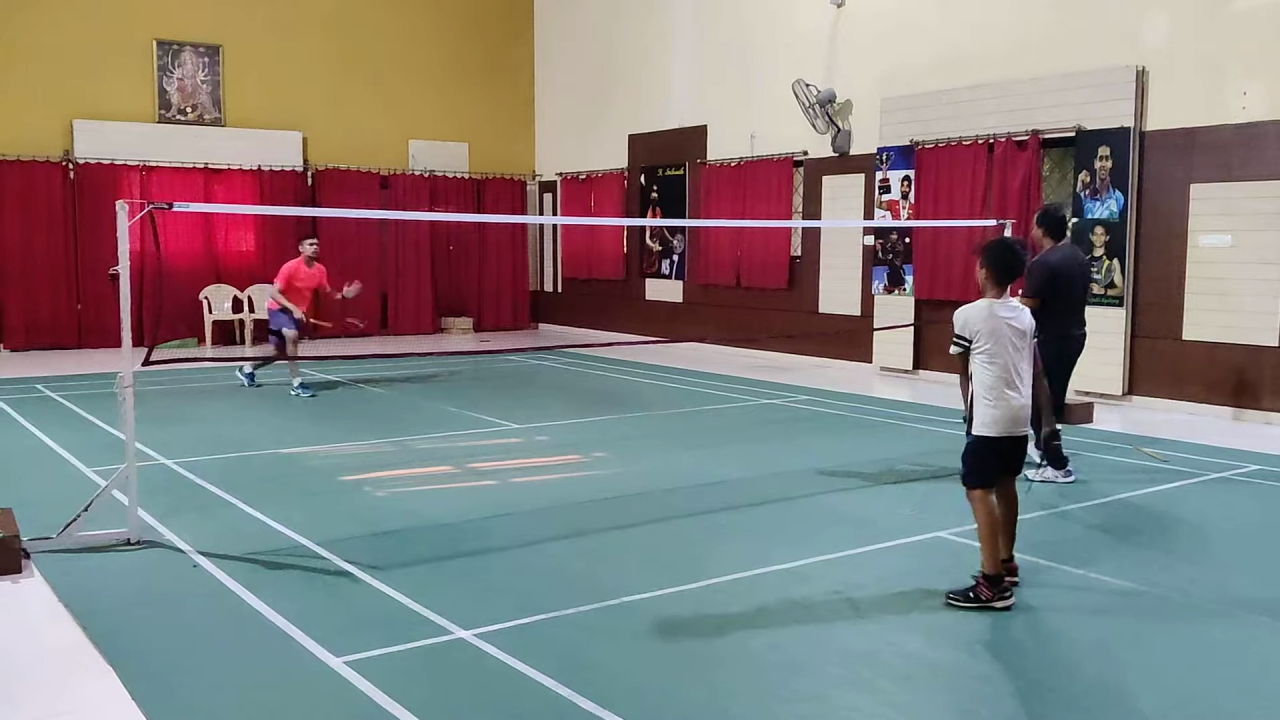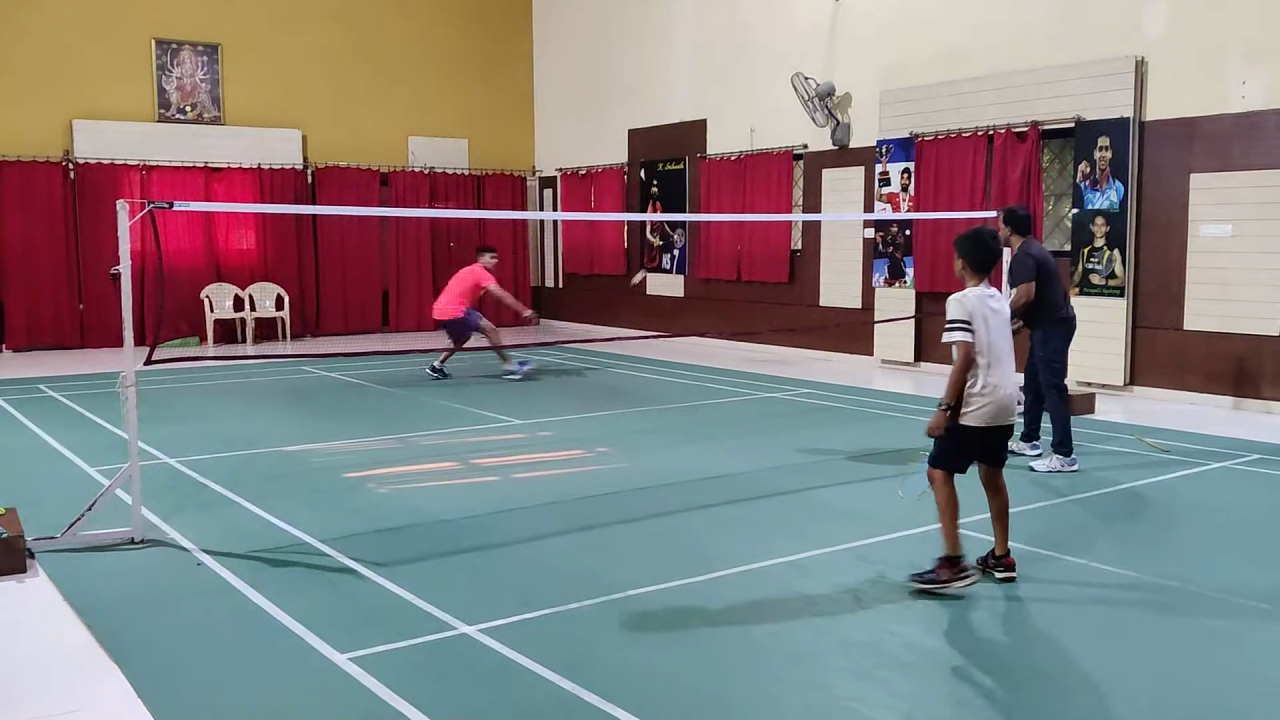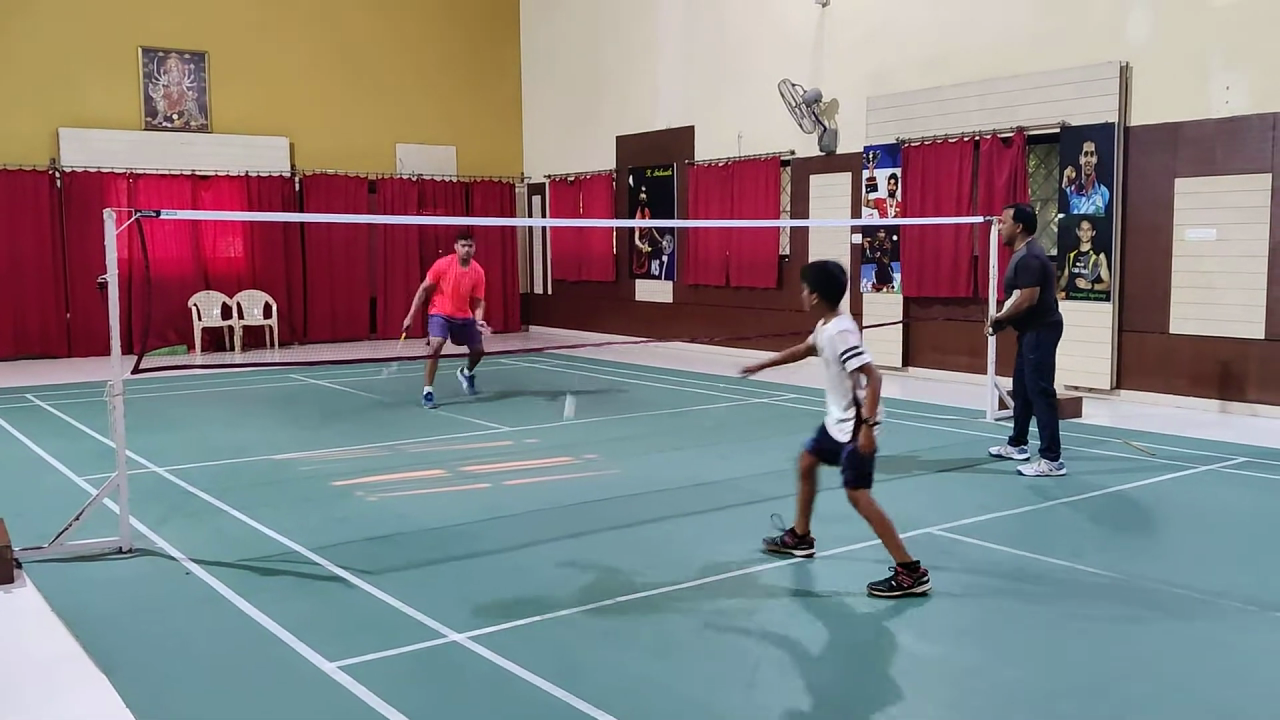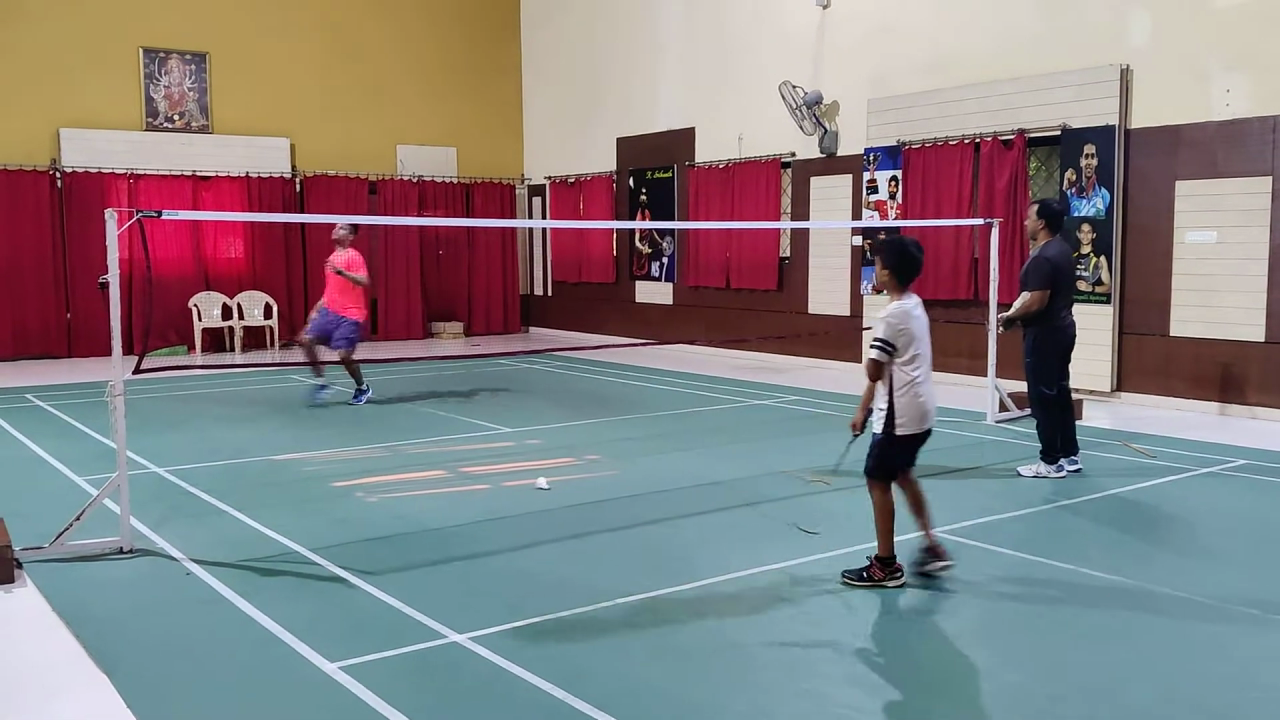
dt=1s
person 1, frame 1
left shoulder: (967, 315)
right shoulder: (1025, 315)
left elbow: (966, 373)
right elbow: (1036, 372)
left wrist: (971, 411)
right wrist: (1047, 420)
left hip: (988, 420)
right hip: (1019, 418)
left knee: (979, 493)
right knee: (1005, 487)
left ankle: (994, 584)
right ankle: (1006, 563)
person 1, frame 2
left shoulder: (961, 301)
right shoulder: (1000, 300)
left elbow: (965, 358)
left wrist: (945, 408)
left hip: (977, 407)
right hip: (1005, 404)
left knee: (940, 474)
right knee: (992, 475)
left ankle: (953, 562)
right ankle: (1001, 557)
person 1, frame 3
left shoulder: (841, 332)
right shoulder: (827, 327)
left elbow: (873, 376)
right elbow: (802, 349)
left wrist: (867, 424)
right wrist: (760, 365)
left hip: (854, 424)
right hip: (838, 420)
left knee: (859, 495)
right knee: (805, 464)
left ankle: (910, 572)
right ankle: (800, 536)
person 1, frame 4
left shoulder: (889, 316)
right shoulder: (916, 306)
left elbow: (875, 373)
right wrist: (866, 409)
left hip: (899, 414)
right hip: (922, 410)
left knee: (878, 483)
right knee: (903, 476)
left ankle: (885, 566)
right ankle: (932, 548)
person 2, frame 1
left shoulder: (1041, 264)
right shoulder: (1080, 259)
left elbow: (1027, 308)
left hip: (1051, 340)
right hip: (1074, 336)
right knee: (1053, 398)
left ankle: (1059, 467)
right ankle: (1044, 448)
person 2, frame 2
left shoulder: (1022, 256)
right shoulder: (1033, 249)
left elbow: (1025, 296)
right wrist: (1022, 321)
left hip: (1052, 327)
right hip: (1050, 324)
left knee: (1052, 387)
right knee: (1033, 381)
left ankle: (1064, 455)
right ankle: (1029, 440)
person 2, frame 3
left shoulder: (1029, 258)
right shoulder: (1024, 254)
left elbow: (1028, 299)
left wrist: (999, 318)
right wrist: (1003, 320)
left hip: (1040, 331)
right hip: (1032, 331)
left knee: (1040, 392)
right knee: (1022, 388)
left ankle: (1051, 460)
right ankle: (1017, 444)
person 2, frame 4
left shoulder: (1043, 258)
right shoulder: (1063, 250)
left elbow: (1037, 302)
left wrist: (1009, 317)
right wrist: (1016, 315)
left hip: (1044, 334)
right hip: (1062, 329)
left knee: (1042, 398)
right knee: (1060, 394)
left ankle: (1051, 462)
right ankle: (1069, 455)
